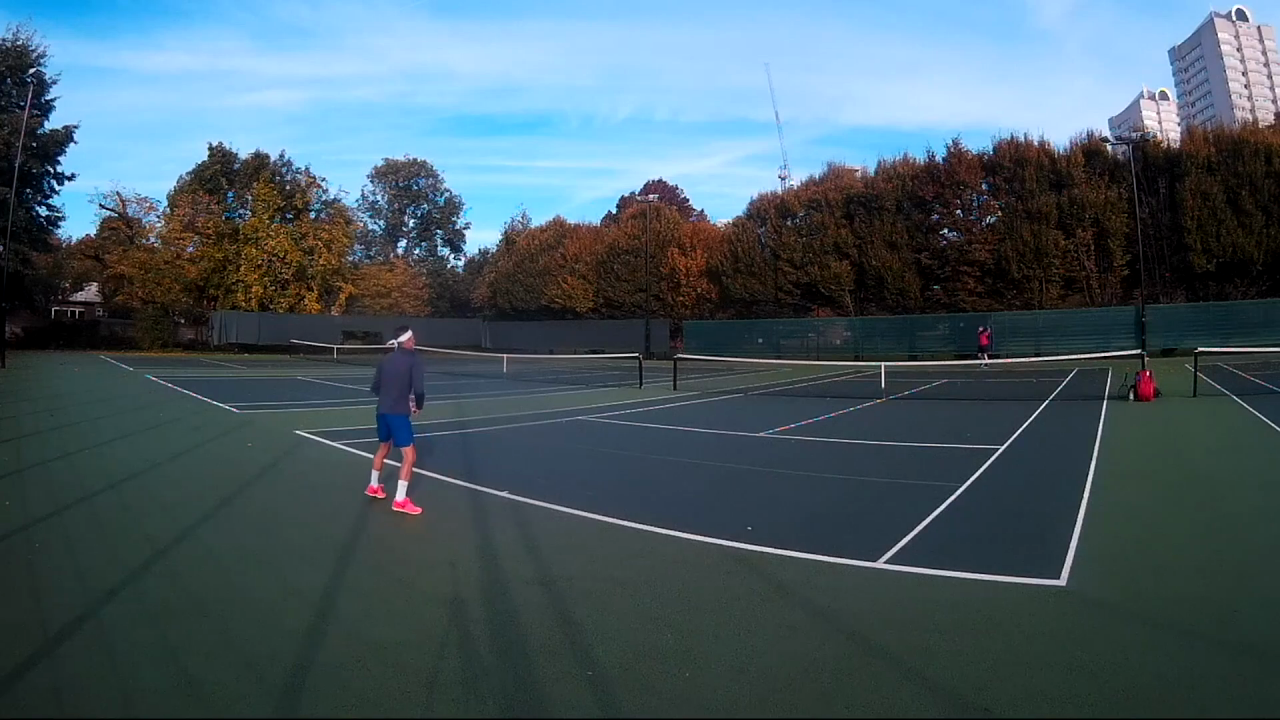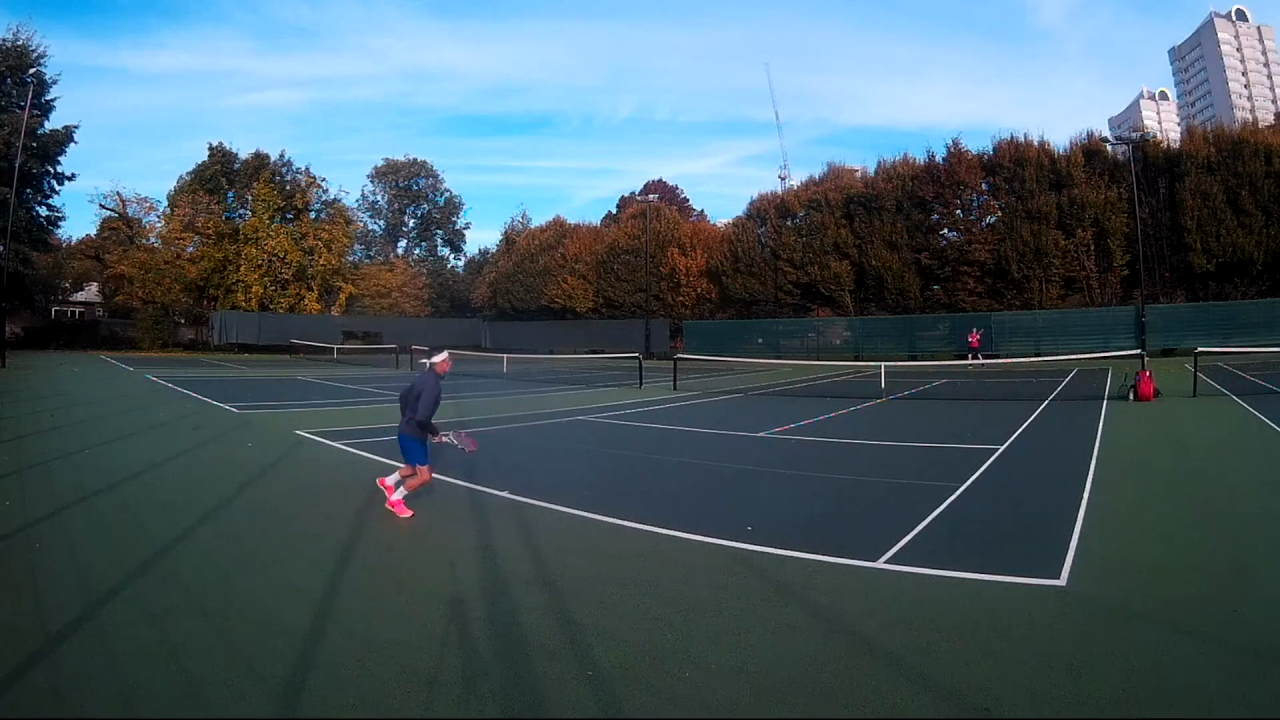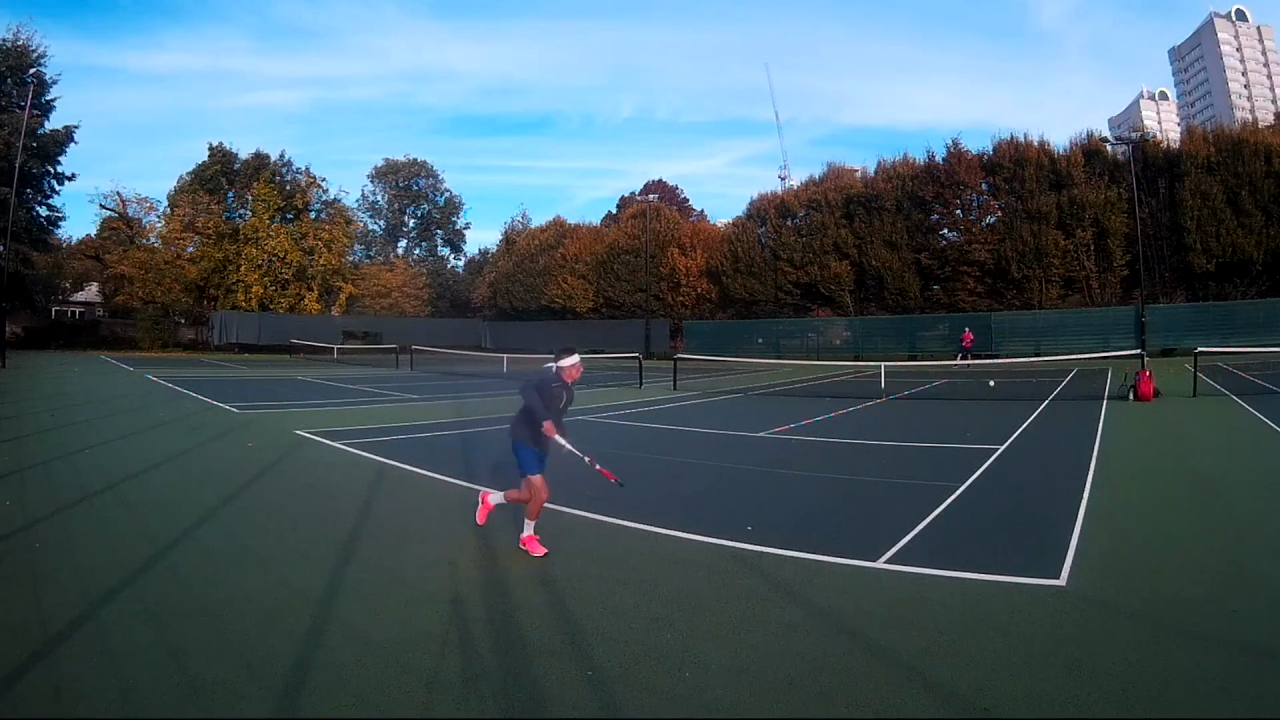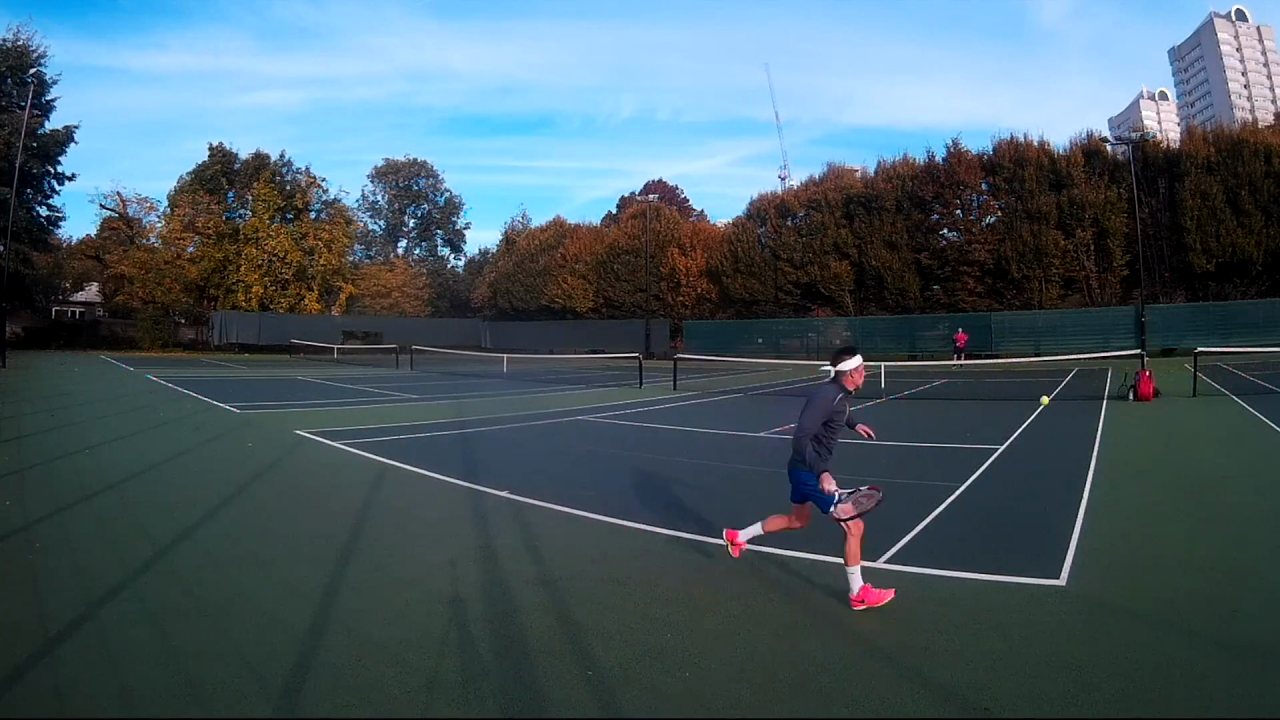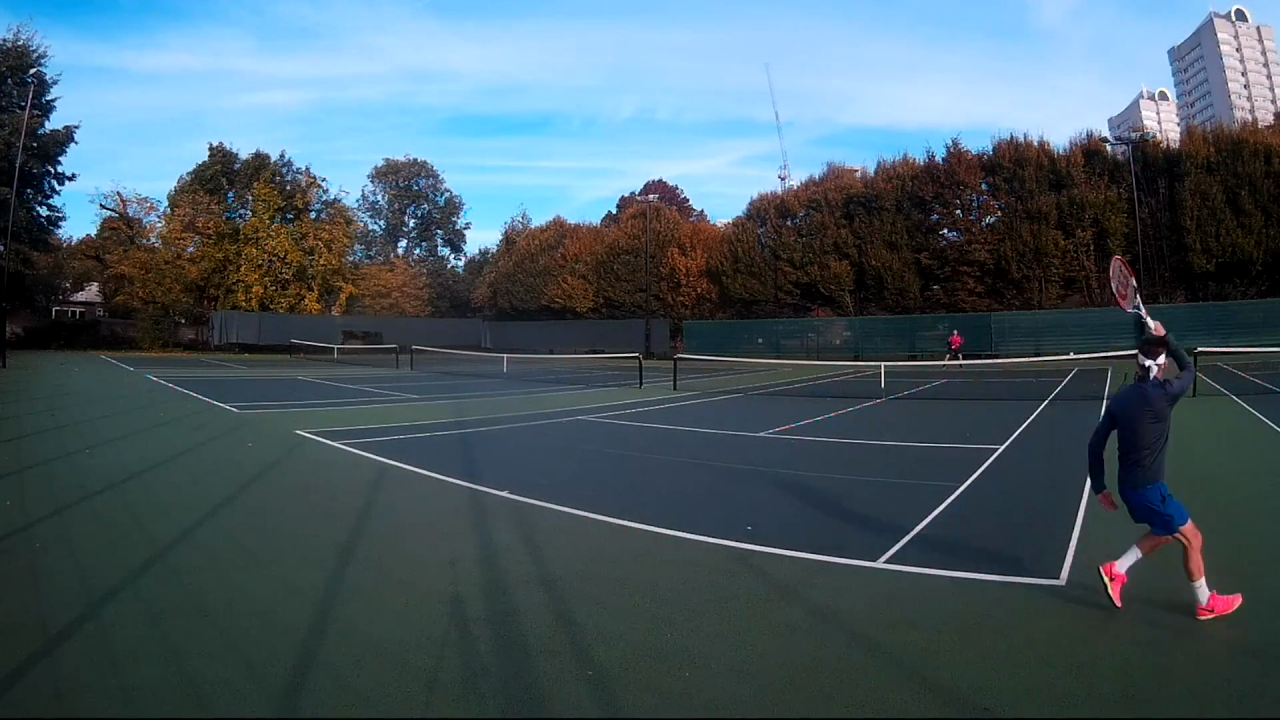
dt=0.5s
person 1, frame 1
left shoulder: (386, 360)
right shoulder: (413, 359)
left elbow: (374, 388)
right elbow: (419, 389)
right wrist: (418, 405)
left hip: (382, 411)
right hip: (398, 414)
left knee: (383, 448)
right knee: (409, 456)
left ankle: (373, 486)
right ankle: (400, 500)
person 1, frame 2
left shoulder: (426, 377)
right shoulder: (430, 384)
left elbow: (404, 394)
right elbow: (422, 417)
right wrist: (434, 432)
left hip: (416, 432)
right hip: (411, 435)
left knee: (414, 468)
right knee: (425, 476)
left ankle: (387, 482)
right ankle: (396, 500)
person 1, frame 3
left shoulder: (568, 391)
right shoulder: (549, 381)
right elbow: (526, 390)
left wrist: (558, 431)
right wrist: (544, 419)
left hip: (539, 444)
right hip: (524, 442)
left knee: (527, 495)
right knee: (541, 494)
left ankle: (489, 499)
right ankle: (528, 537)
person 1, frame 4
left shoulder: (841, 394)
right shoulder: (827, 398)
right elbow: (801, 437)
left wrist: (854, 424)
right wrist: (823, 472)
left hip: (808, 470)
right hip: (807, 472)
left knee: (797, 520)
right knee: (855, 527)
left ankle: (738, 536)
right ankle: (858, 592)
person 1, frame 5
left shoulder: (1121, 398)
right shoulder: (1163, 393)
left elbow: (1096, 444)
right elbow: (1189, 372)
left wrist: (1099, 486)
right wrist: (1166, 338)
left hip: (1130, 486)
right hip: (1147, 488)
left knee: (1162, 533)
right knee: (1192, 539)
left ankle: (1116, 569)
right ankle: (1206, 602)
